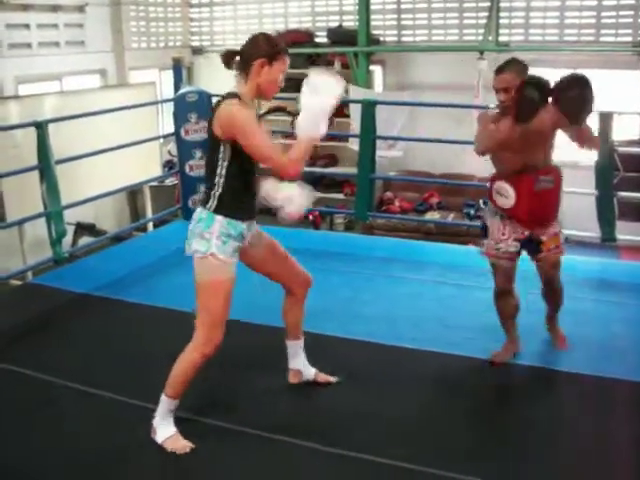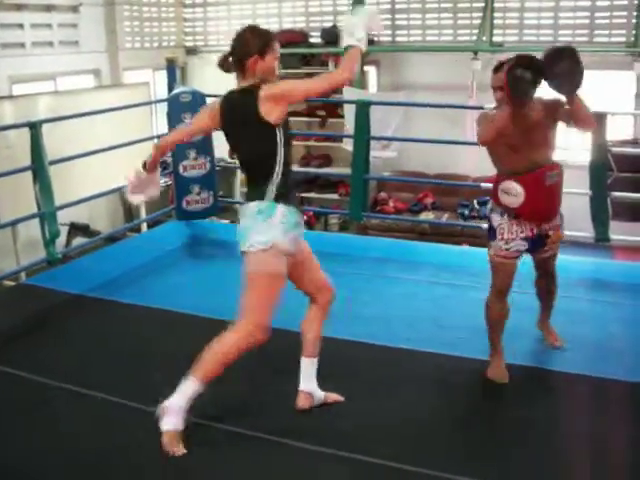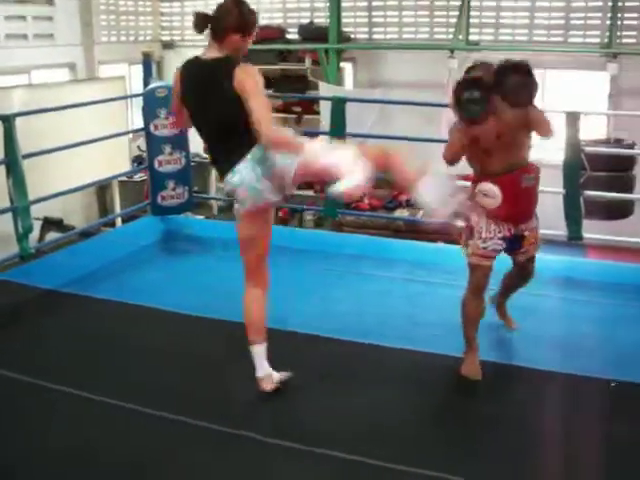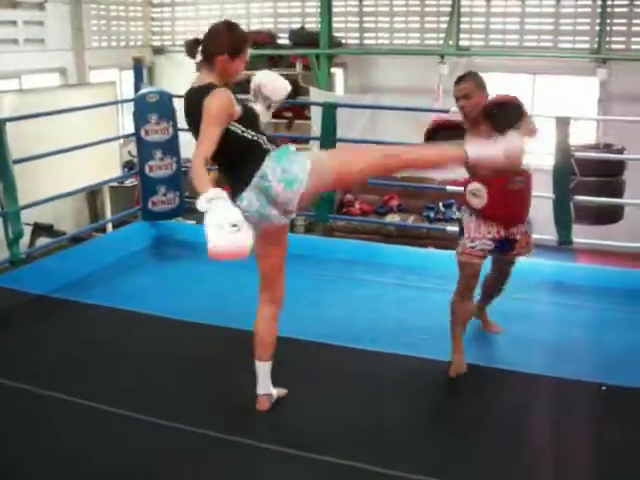
dt=0.2s
person 1, frame 1
left shoulder: (240, 108)
right shoulder: (236, 111)
right elbow: (286, 166)
right wrist: (312, 123)
left hip: (240, 225)
right hip: (217, 229)
left knee: (300, 282)
right knee: (207, 341)
left ankle: (299, 368)
right ankle: (163, 422)
person 1, frame 2
left shoulder: (222, 105)
right shoulder: (271, 95)
left elbow: (167, 143)
right elbow: (342, 77)
left wrist: (150, 171)
right wrist: (356, 40)
left hip: (264, 218)
right hip: (272, 219)
left knee: (323, 292)
right knee: (251, 333)
left ankle: (306, 389)
right ankle: (176, 407)
person 1, frame 3
left shoulder: (183, 73)
right shoulder: (243, 73)
left elbow: (179, 121)
right elbow: (268, 130)
right wrist: (326, 156)
left hip: (243, 182)
right hip: (270, 160)
left knee: (256, 279)
right knee: (381, 155)
left ankle: (264, 371)
right ankle: (429, 191)
person 1, frame 4
left shoulder: (193, 97)
right shoulder: (218, 99)
right elbow: (198, 166)
left wrist: (258, 105)
right wrist: (213, 201)
left hip: (255, 200)
right hip: (281, 172)
left knee: (270, 297)
right knee: (394, 157)
left ankle: (264, 391)
right ankle: (485, 150)
person 2, frame 1
left shoulder: (551, 112)
right shoulder: (489, 119)
left elbow: (590, 144)
right elbow: (482, 147)
left wrist: (577, 118)
right wrist: (516, 116)
left hip: (543, 211)
right hip: (504, 212)
left knee: (551, 279)
right knee: (503, 285)
left ankle: (552, 324)
right ankle: (511, 338)
person 2, frame 2
left shoulder: (550, 109)
right shoulder: (490, 118)
left elbow: (588, 124)
right elbow: (484, 138)
left wrist: (570, 92)
right wrist: (513, 102)
left hip: (546, 206)
right hip: (509, 210)
left knee: (547, 272)
right knee: (501, 286)
left ankle: (545, 321)
right ankle: (496, 355)
person 2, frame 3
left shoulder: (521, 113)
right shoulder: (466, 123)
left elbow: (546, 130)
right elbow: (450, 157)
left wrist: (526, 102)
right wrist: (467, 122)
left hip: (522, 207)
right hip: (487, 211)
left knee: (525, 270)
right knee: (477, 283)
left ankle: (500, 301)
right ankle: (471, 352)
person 2, frame 4
left shoulder: (509, 118)
right shoulder: (458, 130)
left elbow: (529, 130)
left wrist: (519, 123)
left hip: (514, 211)
right hip: (479, 212)
left knee: (502, 272)
right knee: (466, 281)
left ankle: (480, 310)
right ankle: (457, 352)
